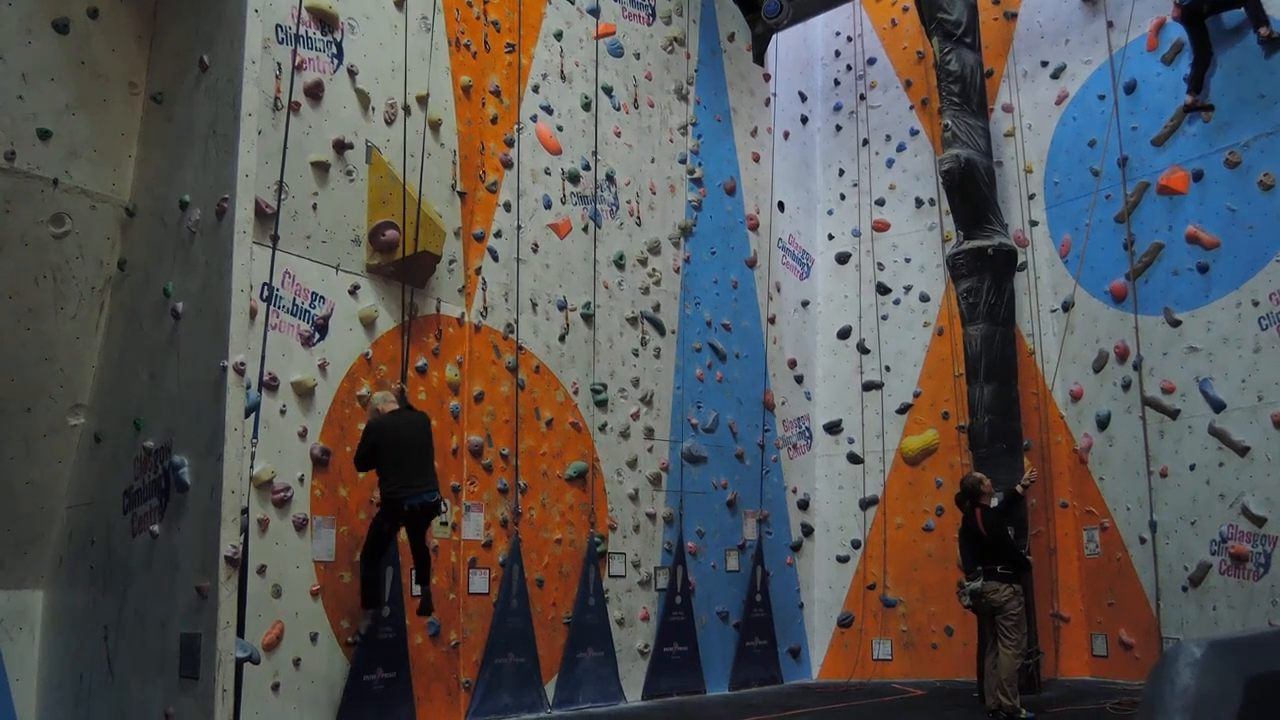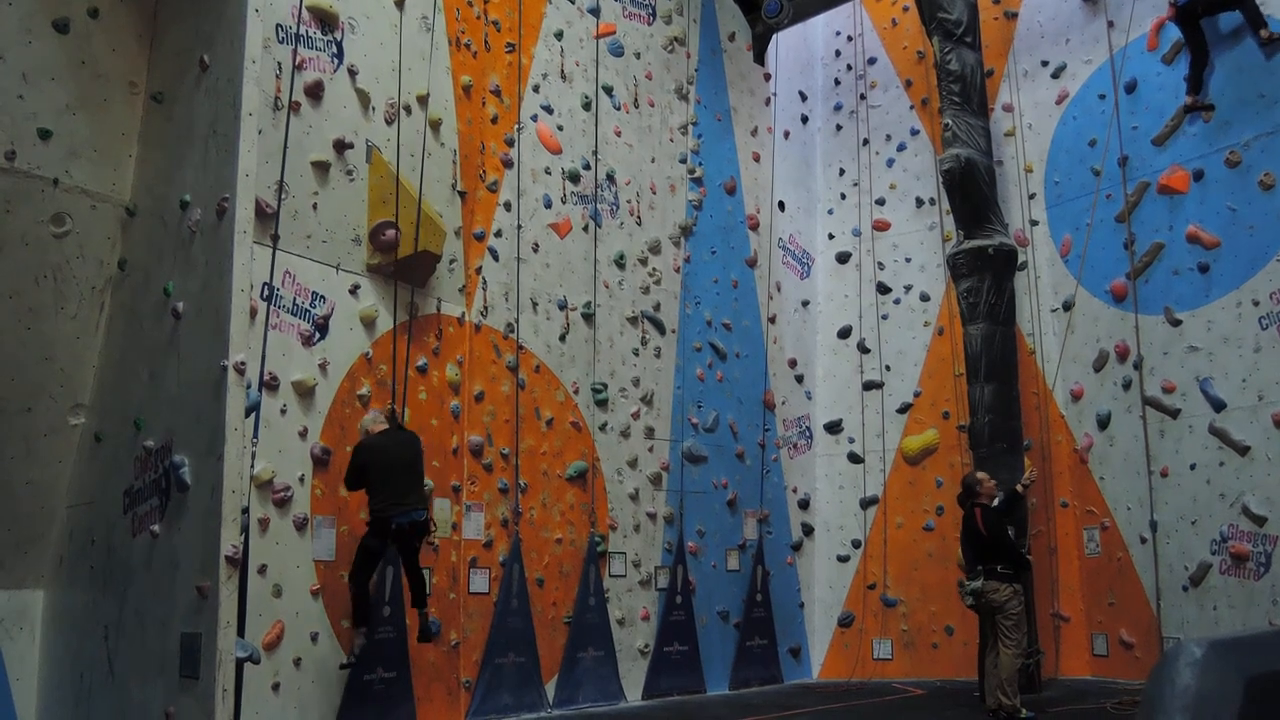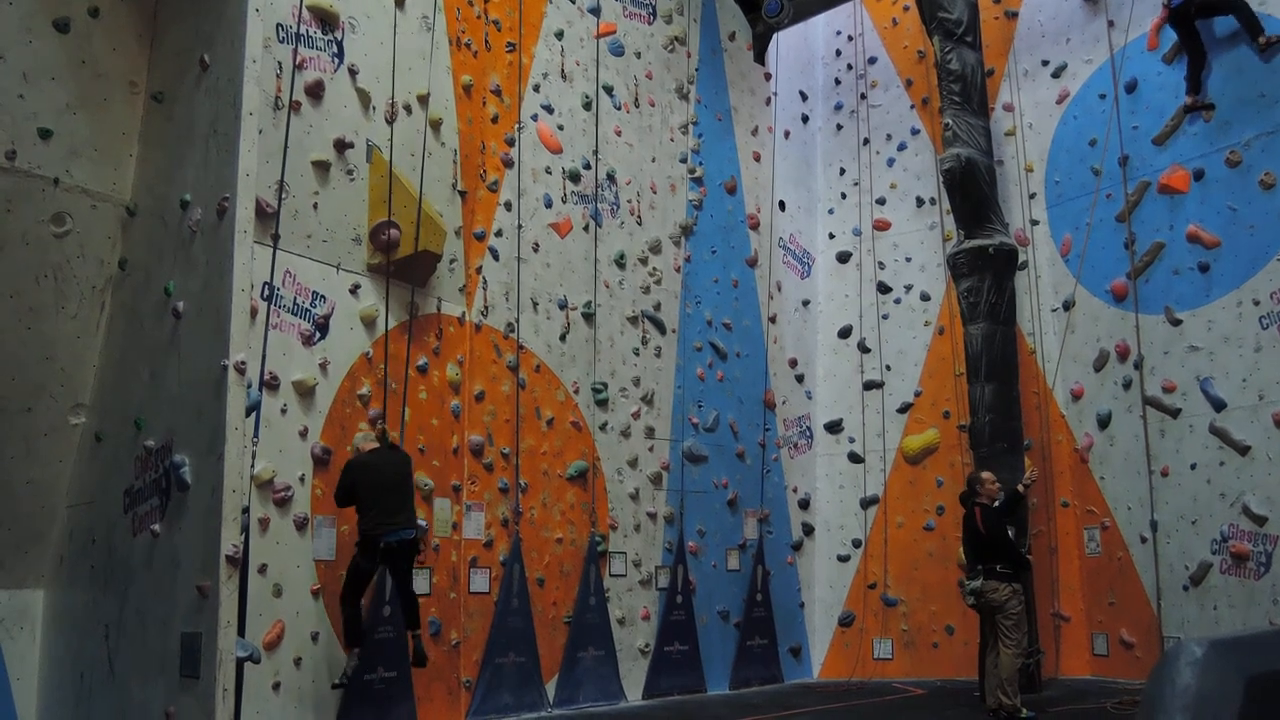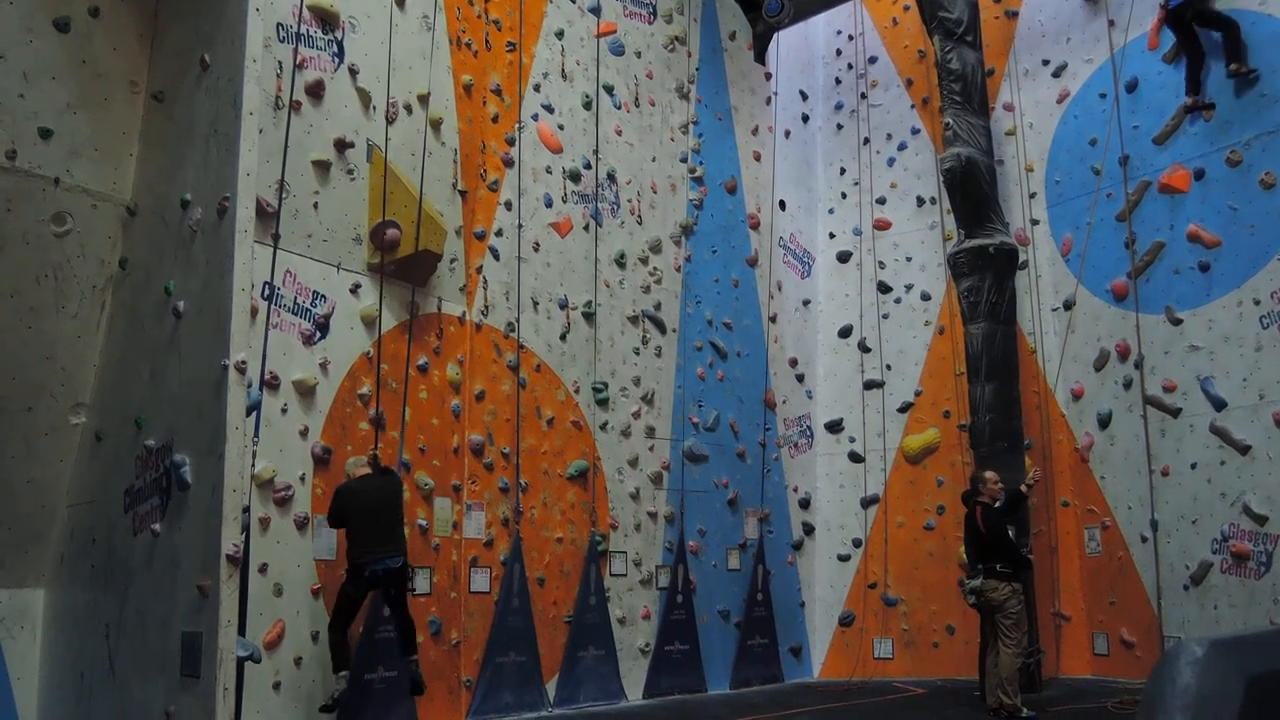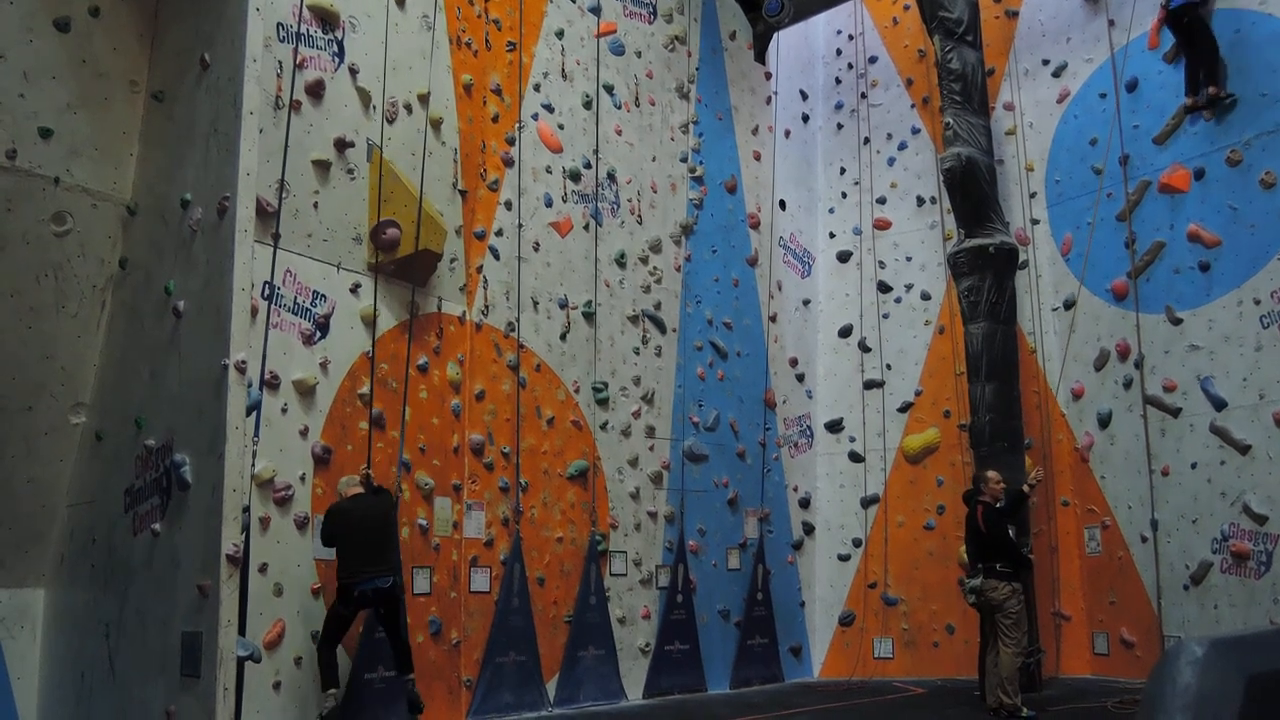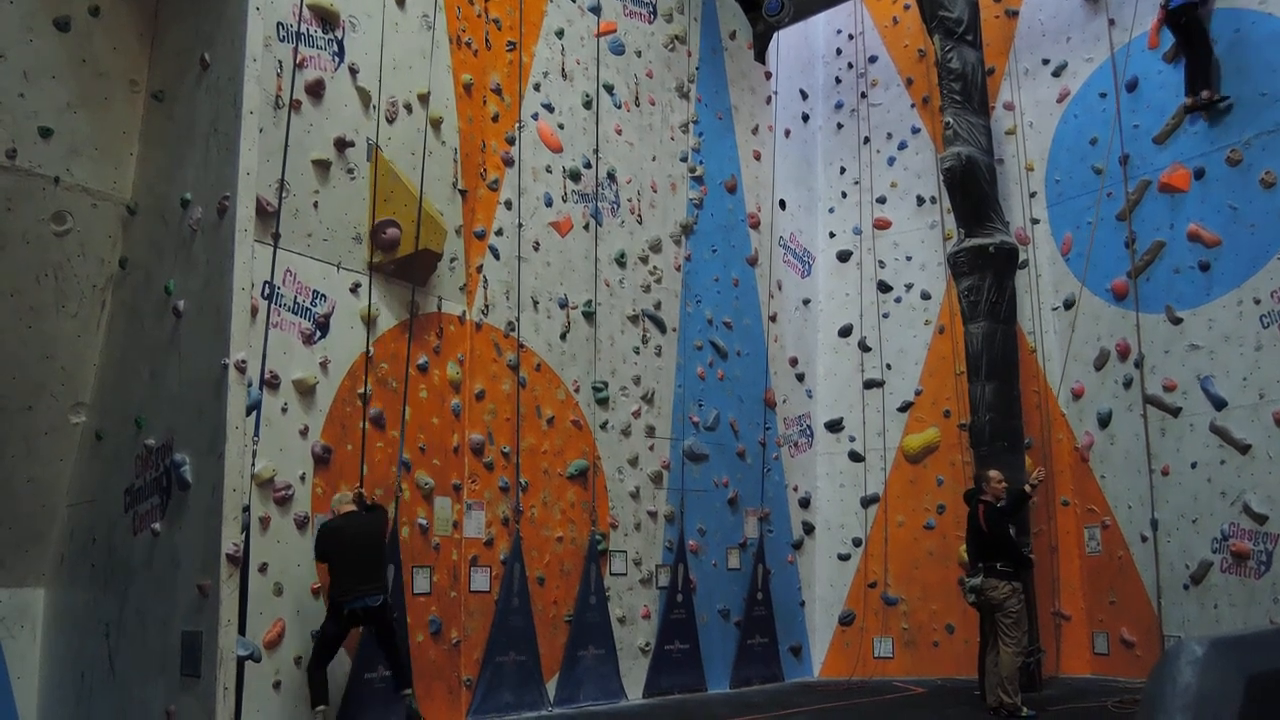
dt=0.2s
person 1, frame 1
left shoulder: (376, 426)
right shoulder: (422, 419)
left elbow: (361, 465)
right wrist: (402, 397)
left hip: (397, 503)
right hip: (430, 499)
left knee: (370, 559)
right knee: (418, 542)
left ankle: (368, 620)
right ankle: (426, 599)
person 1, frame 2
left shoulder: (365, 446)
right shoulder: (412, 440)
left elbow: (351, 484)
right wrist: (393, 419)
left hip: (386, 523)
right hip: (418, 519)
left knee: (359, 579)
right knee: (412, 566)
left ankle: (359, 642)
right ankle: (424, 623)
person 1, frame 3
left shoulder: (355, 464)
right shoulder: (402, 459)
left elbow: (341, 500)
right wrist: (384, 439)
left hip: (375, 541)
right hip: (408, 537)
left knee: (350, 599)
right knee: (405, 588)
left ankle: (352, 662)
right ankle: (417, 645)
person 1, frame 4
left shoulder: (345, 490)
right shoulder: (393, 485)
left elbow: (333, 522)
right wrist: (376, 464)
left hip: (363, 569)
right hip: (396, 565)
left knee: (338, 626)
right knee: (401, 615)
left ankle: (341, 683)
right ankle: (414, 671)
person 1, frame 5
left shoulder: (337, 510)
right shoulder: (385, 504)
left elbow: (327, 540)
right wrist: (370, 483)
left hip: (353, 589)
right hip: (387, 584)
left knee: (326, 644)
right knee: (397, 636)
right ankle: (410, 689)
person 1, frame 6
left shoulder: (329, 528)
right shoulder: (377, 523)
left elbow: (320, 556)
right wrist: (364, 502)
left hip: (343, 606)
right hip: (377, 602)
left knee: (317, 663)
right knee: (394, 653)
person 2, frame 1
left shoulder: (972, 515)
right shoulder: (988, 518)
left elbow: (1003, 509)
right elbow: (1007, 548)
left wrist: (1023, 485)
right wrist: (1027, 563)
left hip: (984, 587)
right hip: (1003, 586)
left knee: (993, 649)
right knee: (1011, 647)
person 2, frame 2
left shoulder: (973, 514)
right shoulder: (987, 517)
left elbow: (1003, 509)
right elbow: (1007, 547)
left wrist: (1023, 485)
right wrist: (1026, 563)
left hip: (984, 586)
right hip: (1003, 585)
left knee: (994, 648)
right knee: (1011, 647)
person 2, frame 3
left shoulder: (974, 514)
right shoulder: (987, 516)
left elbow: (1004, 510)
right elbow: (1006, 547)
left wrist: (1023, 486)
right wrist: (1026, 563)
left hip: (985, 585)
right hip: (1002, 585)
left knee: (994, 647)
right knee: (1011, 646)
person 2, frame 4
left shoulder: (976, 512)
right shoulder: (987, 515)
left elbow: (1006, 509)
right elbow: (1006, 546)
left wrist: (1026, 486)
right wrist: (1026, 562)
left hip: (986, 584)
right hip: (1003, 584)
left knee: (994, 647)
right knee: (1011, 646)
person 2, frame 5
left shoulder: (977, 512)
right shoulder: (987, 514)
left elbow: (1008, 510)
right elbow: (1006, 545)
left wrist: (1029, 486)
right wrist: (1027, 561)
left hip: (986, 584)
right hip: (1002, 584)
left knee: (994, 646)
right knee: (1012, 645)
person 2, frame 6
left shoulder: (979, 510)
right shoulder: (988, 513)
left elbow: (1009, 509)
right elbow: (1007, 544)
left wrist: (1031, 486)
right wrist: (1027, 561)
left hip: (986, 583)
right hip: (1003, 583)
left knee: (994, 646)
right knee: (1012, 645)
